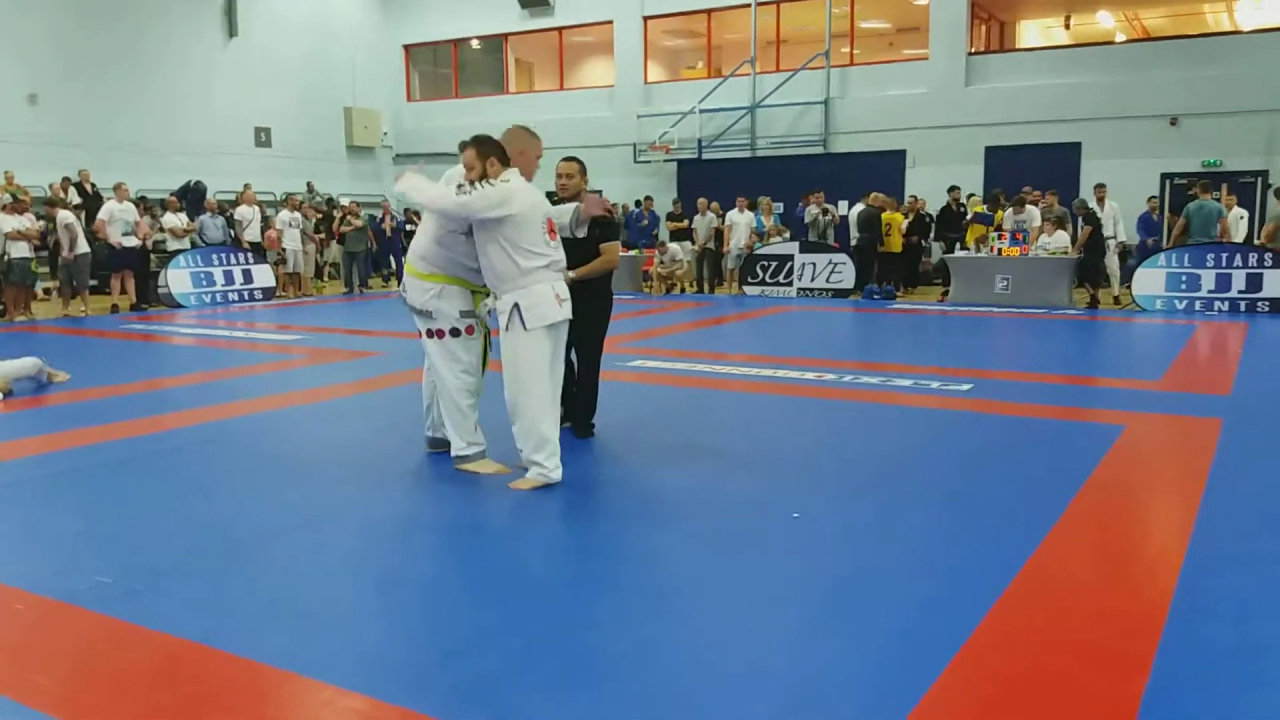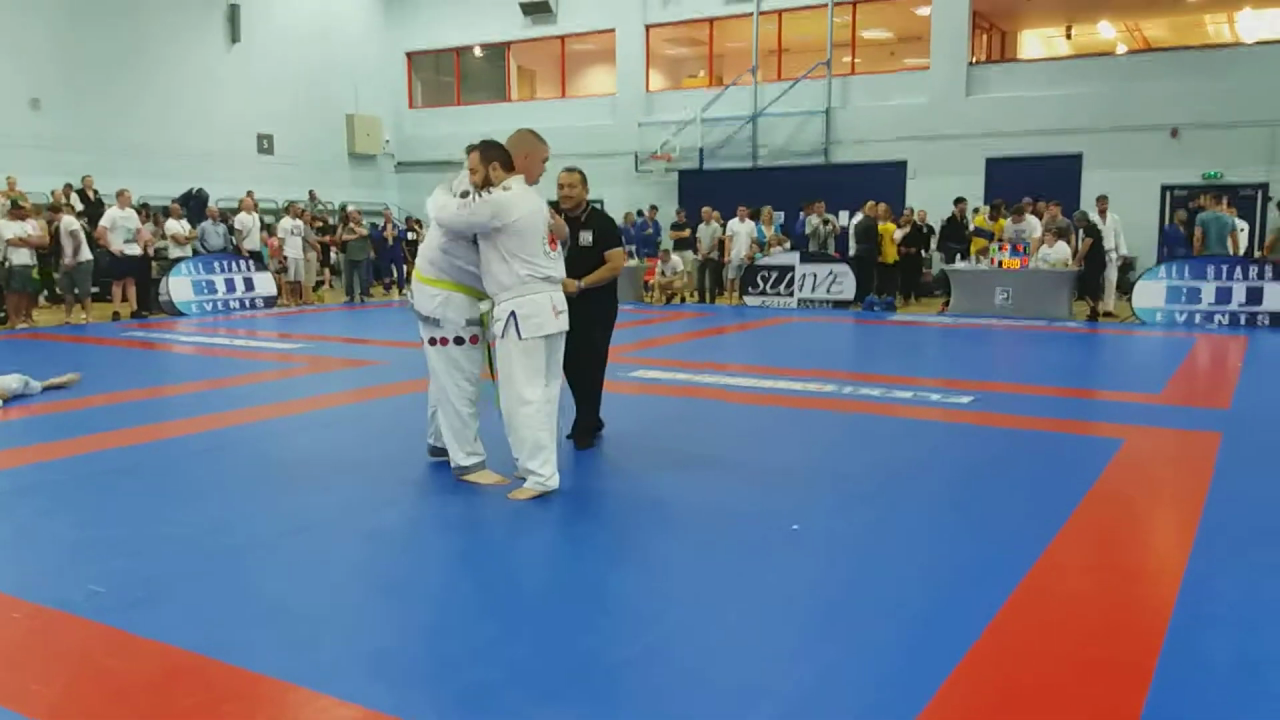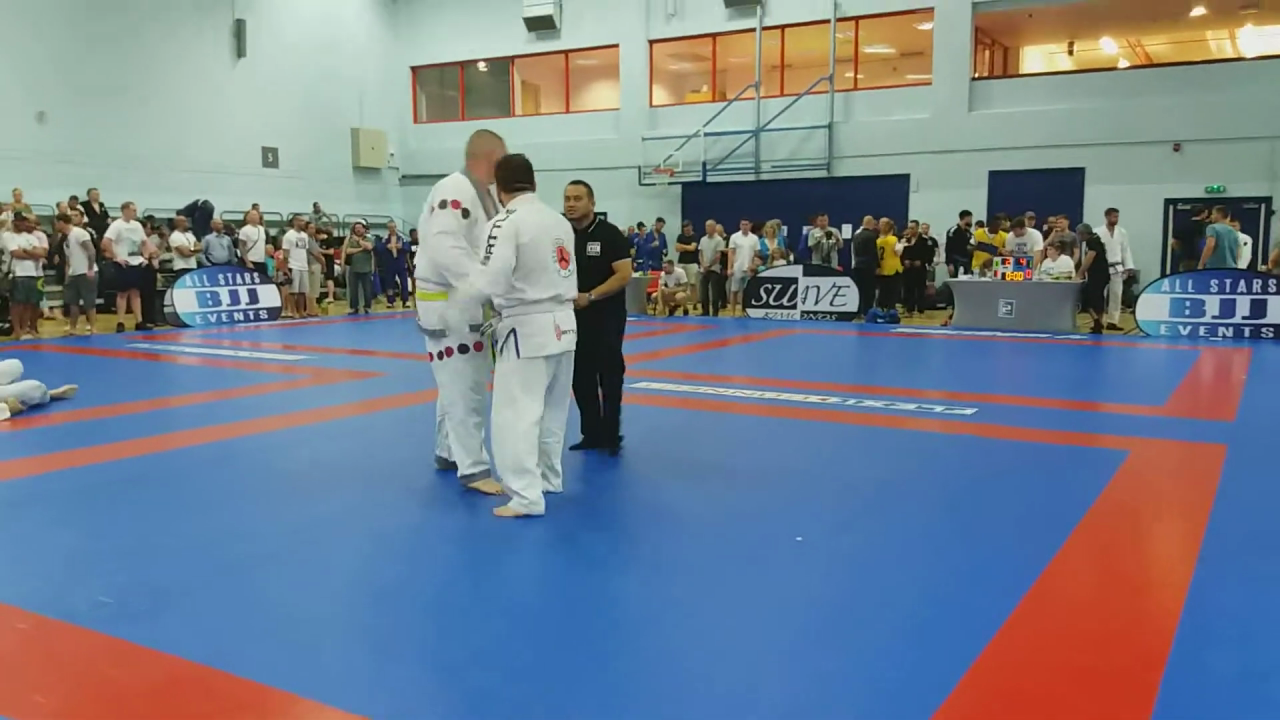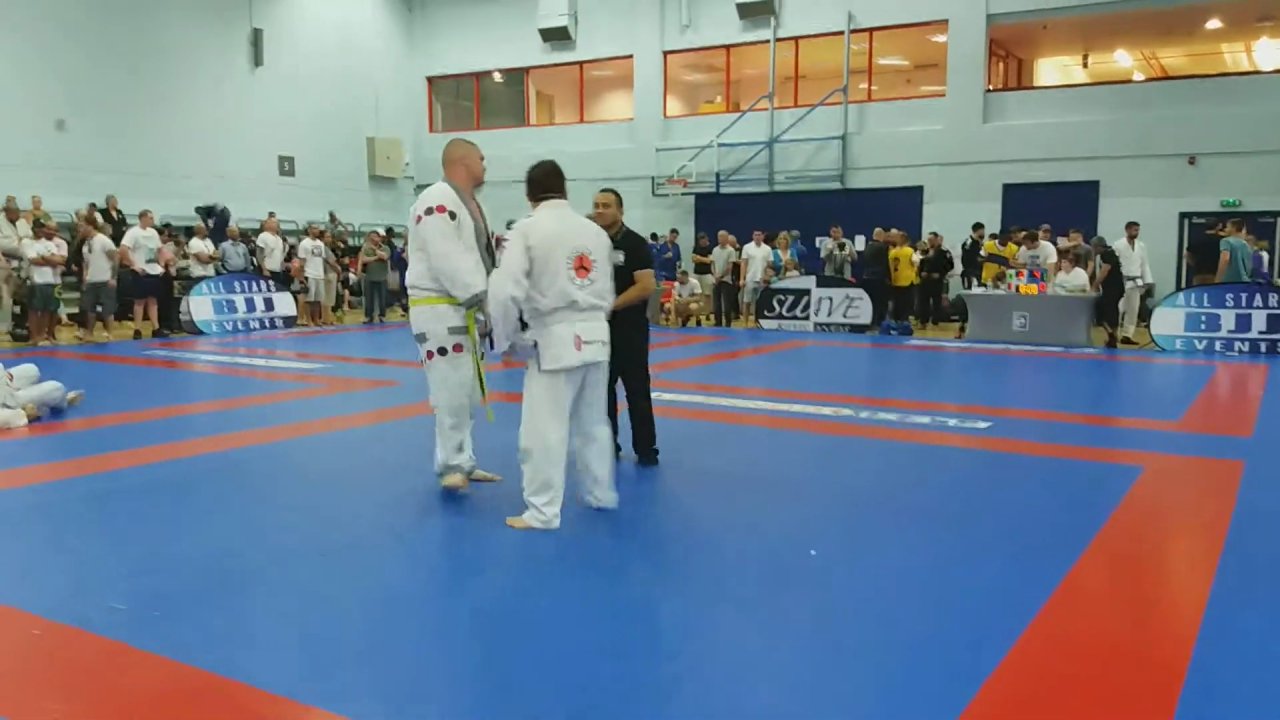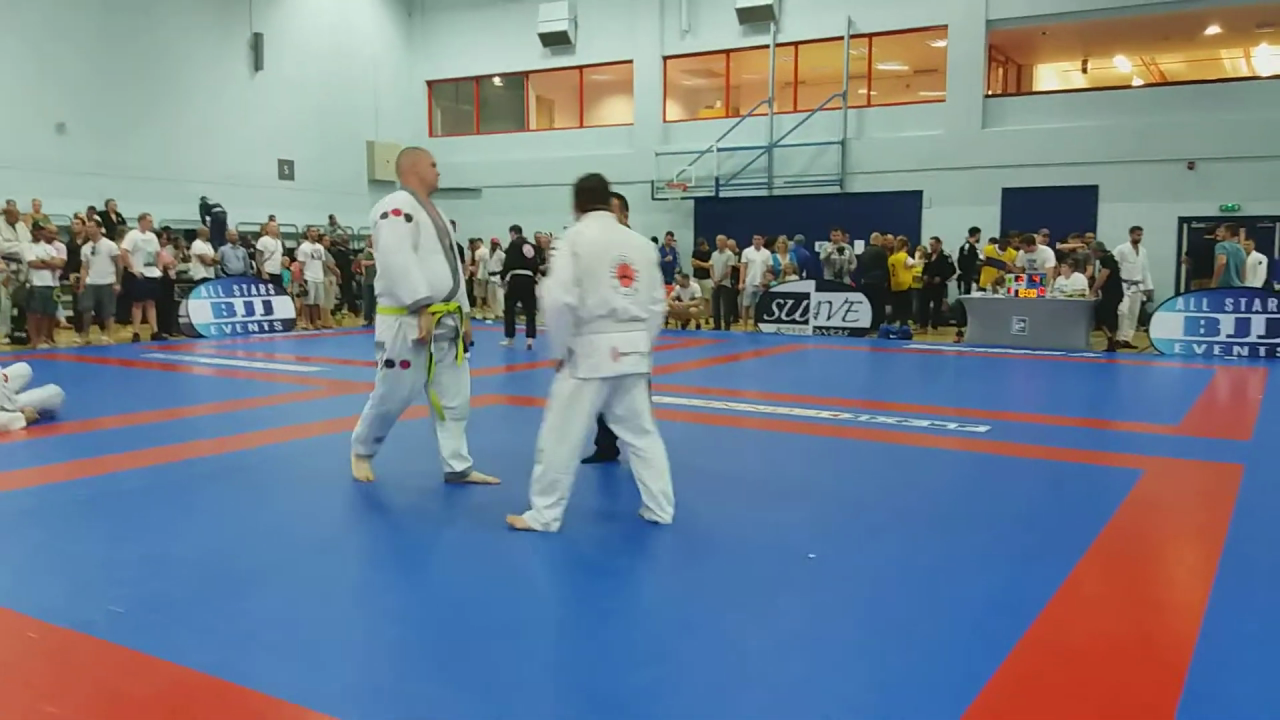
dt=0.3s
person 1, frame 1
left shoulder: (502, 192)
right shoulder: (526, 192)
left elbow: (443, 202)
left wrist: (408, 181)
left hip: (528, 303)
right hip: (552, 297)
left knee: (528, 389)
right knee: (545, 386)
left ankle: (544, 467)
right ankle: (541, 454)
person 1, frame 2
left shoulder: (499, 200)
right shoulder: (531, 200)
left elbow: (446, 216)
left wrist: (441, 199)
left hip: (522, 312)
right hip: (550, 307)
left knee: (521, 396)
right knee: (543, 394)
left ankle: (542, 474)
right ankle: (539, 465)
person 1, frame 3
left shoulder: (507, 224)
right shoulder: (560, 221)
left elbow: (486, 285)
left hip: (528, 330)
right hip: (563, 324)
left knee: (515, 414)
right knee: (553, 410)
left ankle: (526, 497)
right ankle: (547, 477)
person 1, frame 4
left shoulder: (527, 229)
right shoulder: (597, 231)
left elbow: (506, 291)
right elbow: (607, 292)
left wrist: (502, 340)
left hip: (553, 339)
right hip: (596, 336)
left knee: (545, 430)
right knee: (593, 419)
left ankle: (541, 511)
right ankle: (601, 493)
person 1, frame 5
left shoulder: (574, 238)
right shoulder: (642, 243)
left elbow: (560, 300)
right elbow: (657, 303)
left wrist: (560, 349)
left hip: (591, 349)
right hip: (634, 351)
left knee: (560, 434)
right knee: (640, 431)
left ankle: (542, 514)
right ankle: (659, 507)
person 2, frame 1
left shoulder: (501, 186)
right shoulder: (474, 181)
left elbow: (536, 224)
right elbow: (446, 232)
left wrist: (578, 212)
right wrist: (492, 258)
left hip: (452, 285)
right hip: (440, 286)
left knee: (444, 366)
right knee: (459, 370)
left ankle: (438, 433)
right ankle: (468, 451)
person 2, frame 2
right shoulder: (479, 186)
right elbow: (451, 238)
left hip: (458, 292)
right hip: (446, 292)
left knee: (450, 376)
right knee: (460, 380)
left ankle: (441, 443)
right ankle: (468, 461)
person 2, frame 3
left shoulder: (485, 195)
right shoulder: (454, 192)
left elbow: (490, 251)
right elbow: (445, 252)
left hip: (467, 305)
right hip: (449, 305)
left knee: (461, 385)
right knee: (464, 388)
left ankle: (448, 453)
right ankle: (472, 469)
person 2, frame 4
left shoulder: (472, 203)
right shoulder: (438, 199)
right elbow: (446, 258)
left wrist: (481, 306)
right wrist: (481, 300)
left hip: (467, 312)
right hip: (440, 310)
left knee: (468, 389)
right knee: (454, 387)
left ankle: (459, 462)
right ankle: (450, 464)
person 2, frame 5
left shoulder: (432, 211)
right shoulder: (395, 208)
left elbow: (449, 266)
right elbow: (398, 262)
left wrist: (461, 313)
right wrist: (421, 308)
left hip: (444, 319)
right hip: (407, 320)
left knee: (454, 397)
right knee: (394, 393)
left ankle: (458, 466)
right ankle: (362, 450)
person 3, frame 1
left shoulder: (599, 214)
left elbow: (611, 259)
left wrist: (572, 275)
left hip: (592, 299)
left knee: (587, 360)
left ankle: (583, 420)
right ankle: (569, 409)
person 3, frame 2
left shoulder: (602, 222)
left elbow: (616, 264)
left wrist: (580, 284)
left hip: (598, 306)
right hip: (566, 306)
left knee: (591, 367)
right knee: (571, 365)
left ankle: (585, 428)
right ankle: (589, 422)
person 3, frame 3
left shoulder: (609, 234)
left elbow: (624, 275)
left wrist: (589, 297)
left hip: (606, 316)
right hip: (575, 318)
left knee: (610, 375)
right knee: (581, 378)
left ankle: (611, 435)
right ankle: (592, 434)
person 3, frame 4
left shoulder: (635, 243)
left elbow: (646, 286)
left wrist: (609, 305)
left hip: (629, 327)
left knee: (636, 388)
left ankle: (646, 447)
person 3, frame 5
left shoulder: (639, 247)
right shoulder: (594, 246)
left elbow: (651, 290)
right elbow: (586, 285)
left wrist: (616, 309)
left hip: (632, 330)
right hip: (602, 330)
left knee: (636, 391)
right knee: (603, 390)
left ankle: (644, 450)
right ankle: (606, 447)
